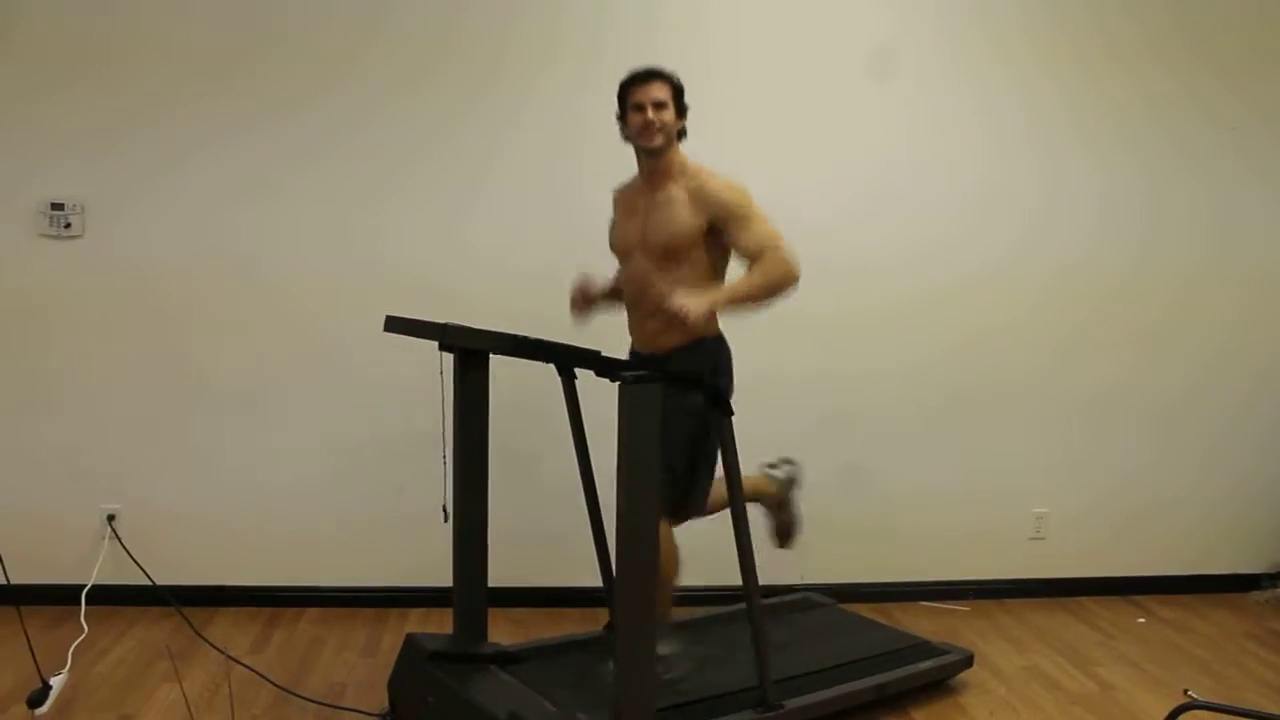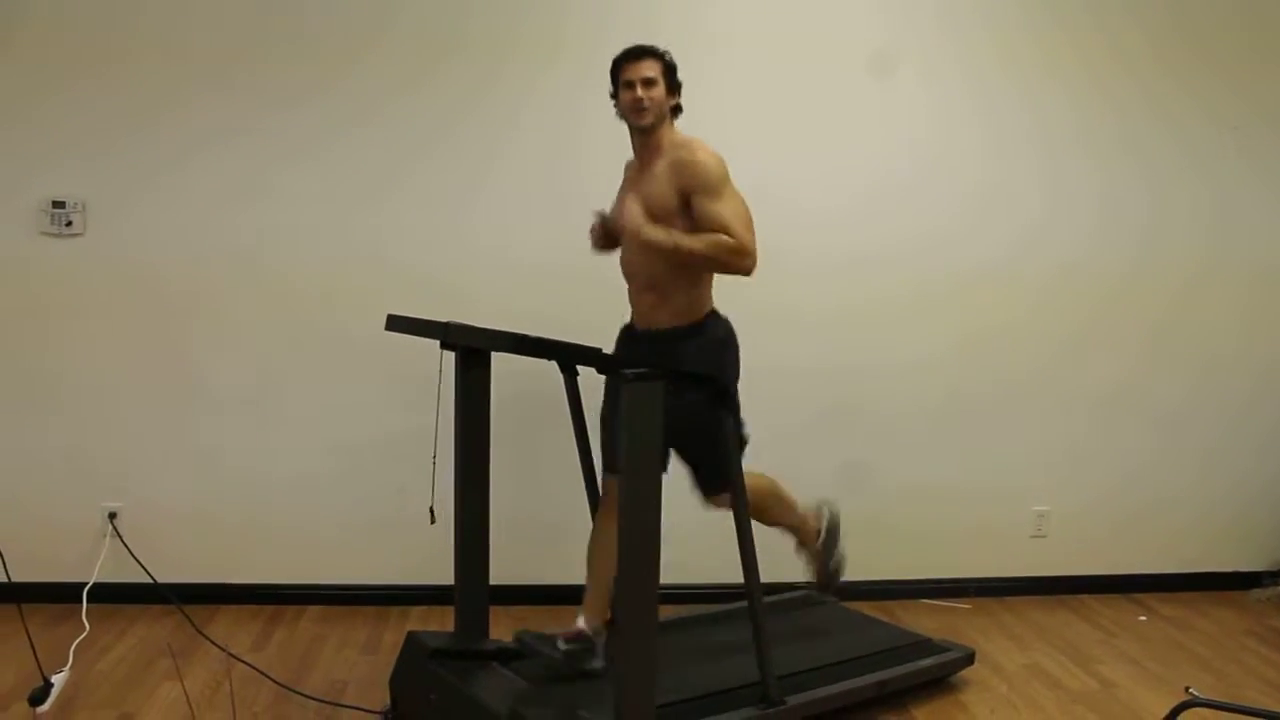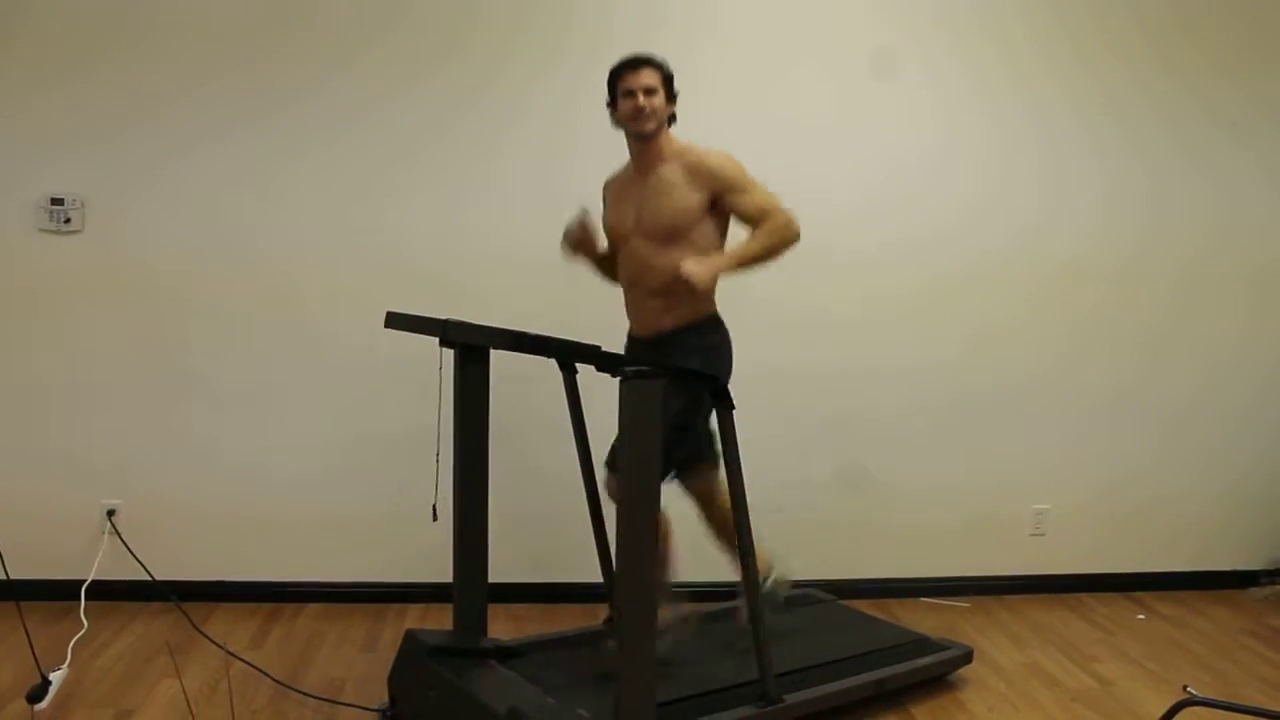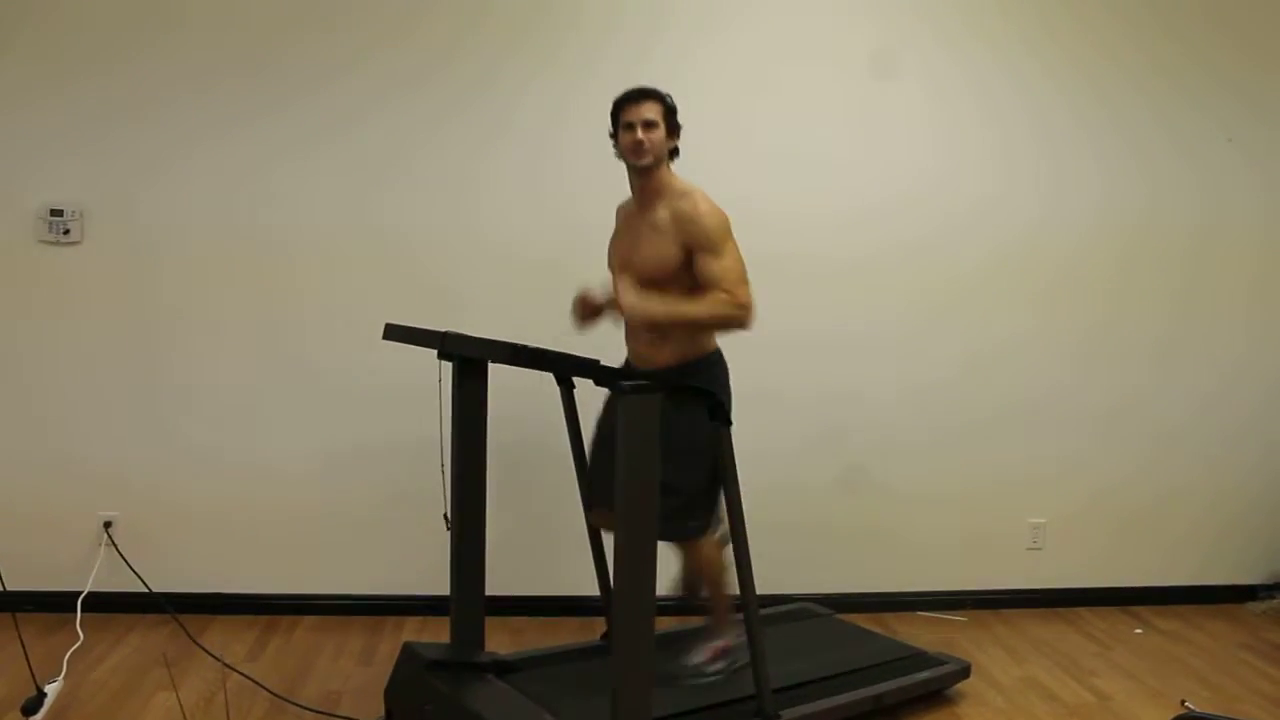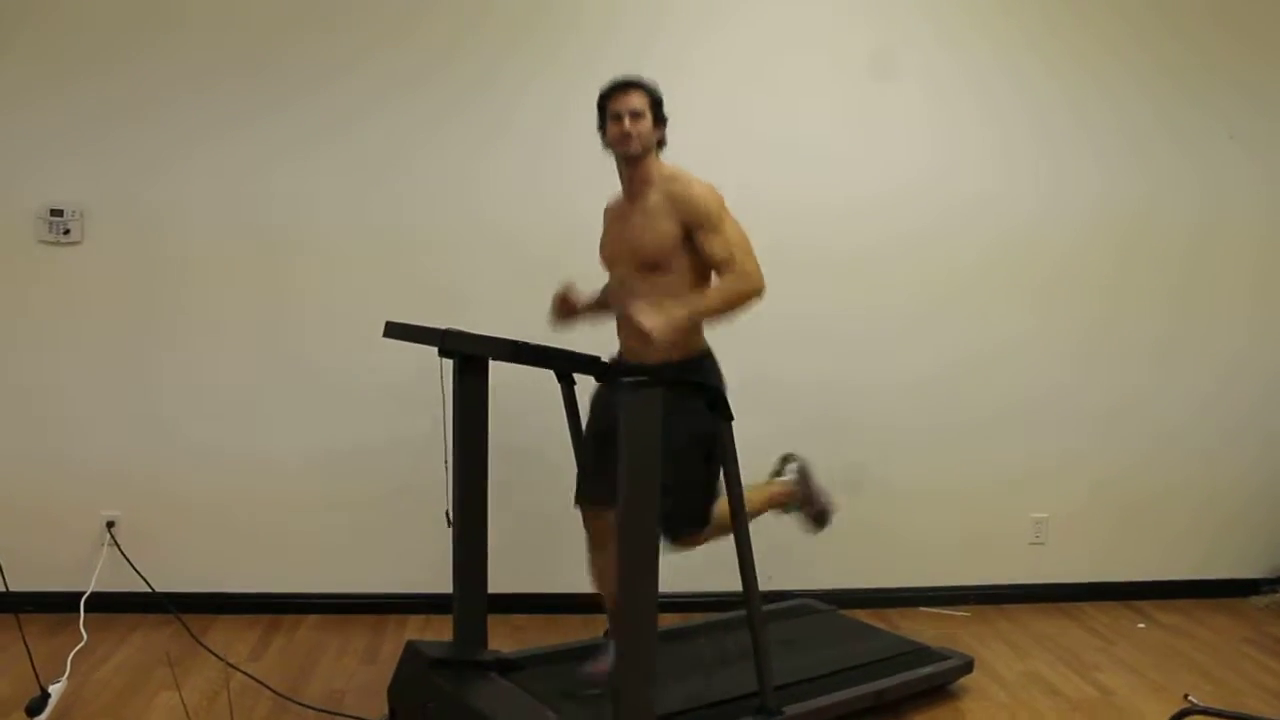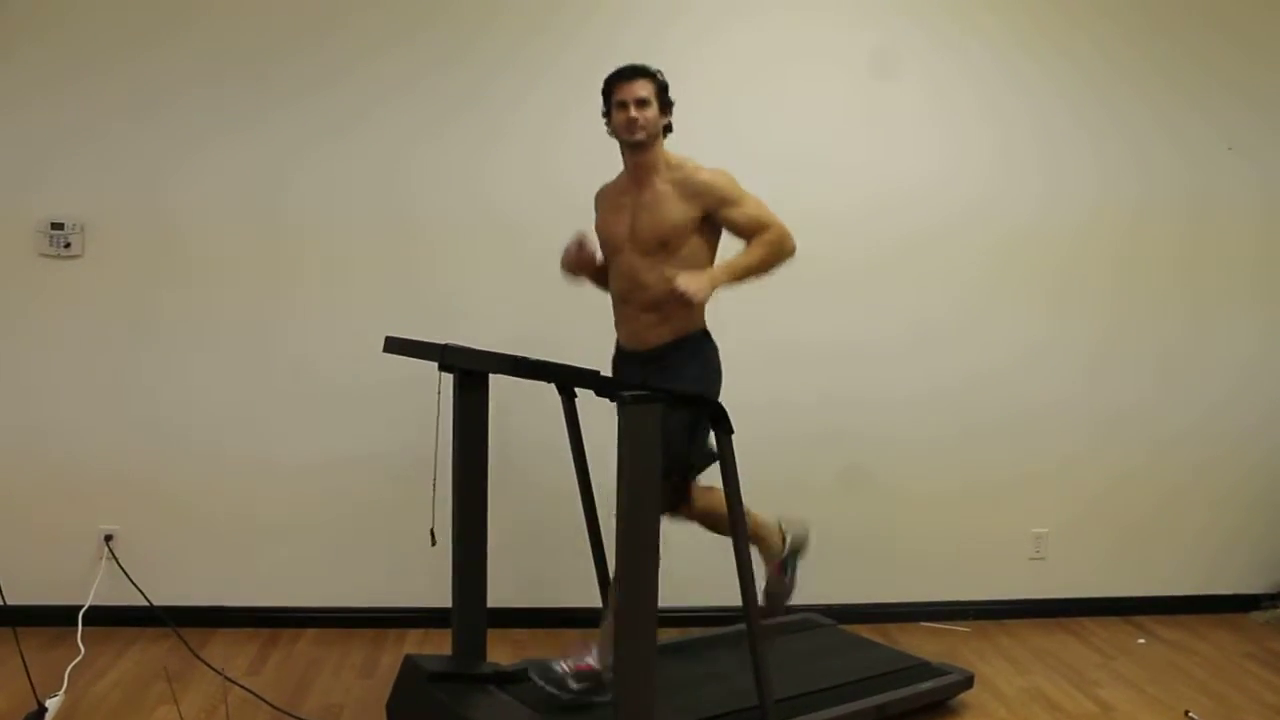
dt=0.3s
person 1, frame 1
left shoulder: (712, 192)
right shoulder: (624, 197)
left elbow: (782, 269)
left wrist: (709, 300)
right wrist: (601, 292)
left hip: (696, 366)
right hip: (644, 363)
right knee: (681, 495)
left ankle: (657, 639)
right ankle: (771, 483)
person 1, frame 2
left shoulder: (698, 162)
right shoulder: (632, 169)
left elbow: (741, 252)
left wrist: (649, 233)
right wrist: (617, 236)
left hip: (696, 347)
right hip: (638, 341)
left knee: (722, 487)
right knee: (615, 488)
left ankle: (815, 532)
right ankle: (590, 630)
person 1, frame 3
left shoulder: (708, 167)
right shoulder: (615, 186)
left elbow: (784, 227)
left wrist: (713, 264)
right wrist: (591, 250)
left hip: (696, 347)
right hip: (642, 350)
left knee: (623, 482)
right knee: (698, 480)
right ankle: (761, 576)
person 1, frame 4
left shoulder: (696, 214)
right shoulder: (626, 213)
left elbow: (737, 309)
left wrist: (649, 310)
right wrist: (606, 304)
left hip: (691, 384)
right hip: (635, 380)
left knee: (687, 531)
right knee: (604, 511)
left ankle: (725, 635)
right ankle: (705, 535)
person 1, frame 5
left shoulder: (691, 197)
right shoulder: (616, 211)
left elbow: (748, 278)
left wrist: (672, 316)
right wrist: (591, 303)
left hip: (686, 380)
right hip: (626, 377)
left knee: (686, 529)
right knee: (598, 517)
left ankle: (786, 485)
person 1, frame 6
left shoulder: (701, 183)
right shoulder: (605, 198)
left elbow: (780, 239)
left wrist: (705, 278)
right wrist: (585, 266)
left hip: (684, 364)
right hip: (630, 366)
right knee: (675, 497)
left ankle: (602, 660)
right ankle: (778, 543)
